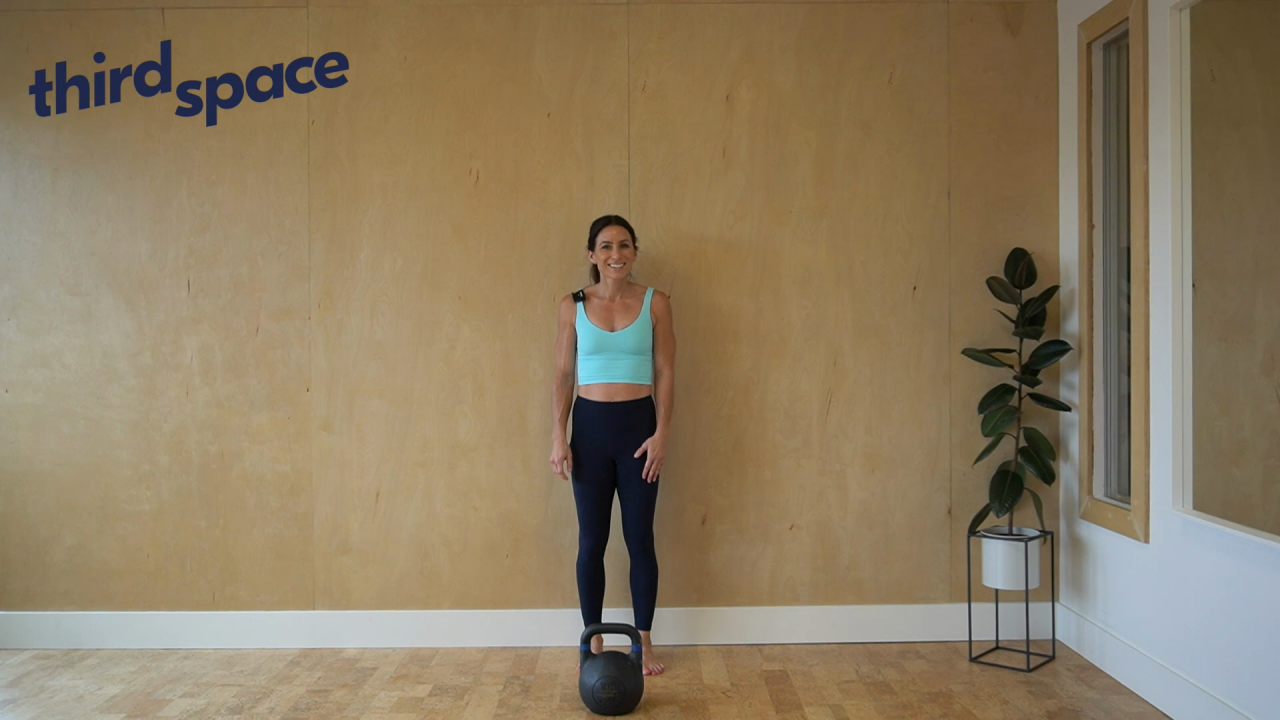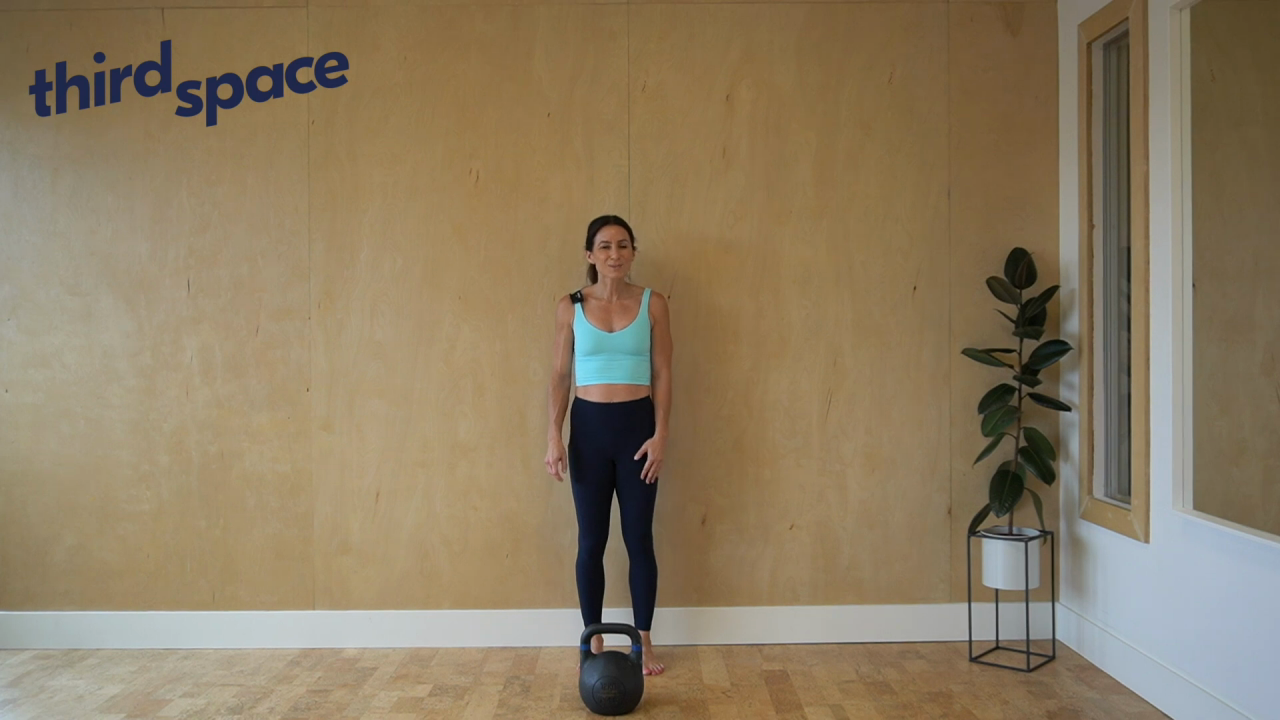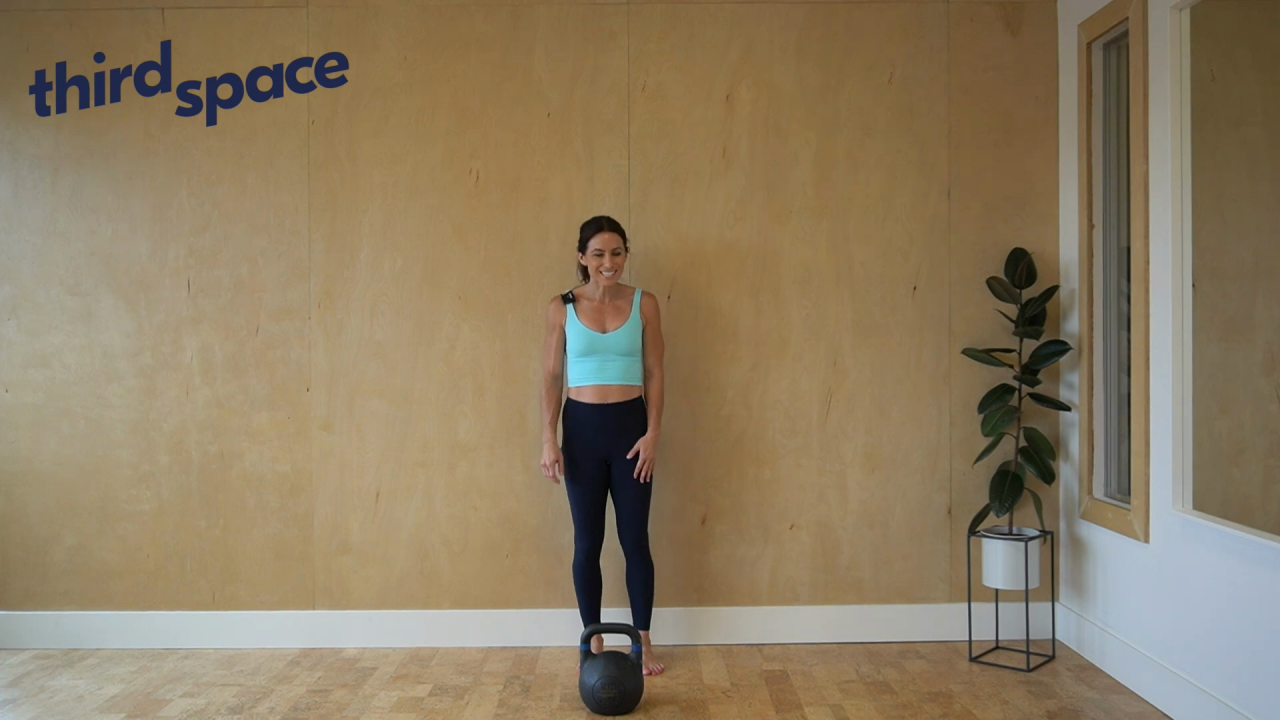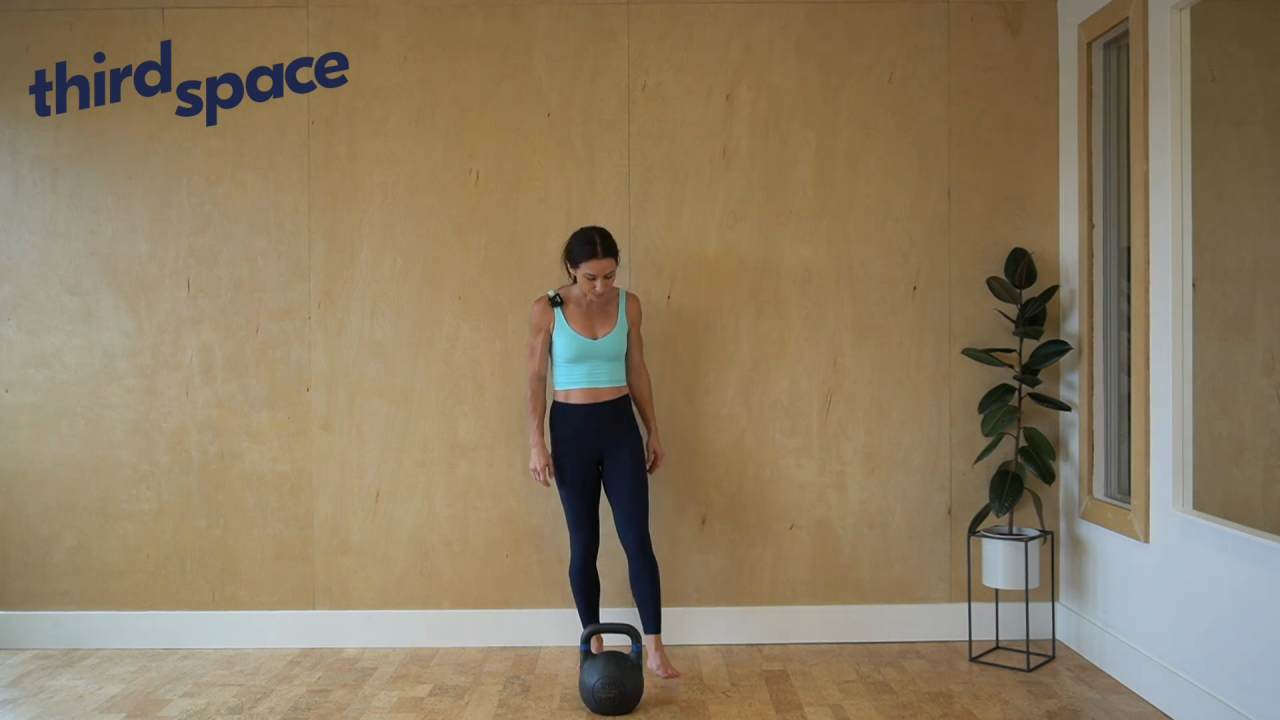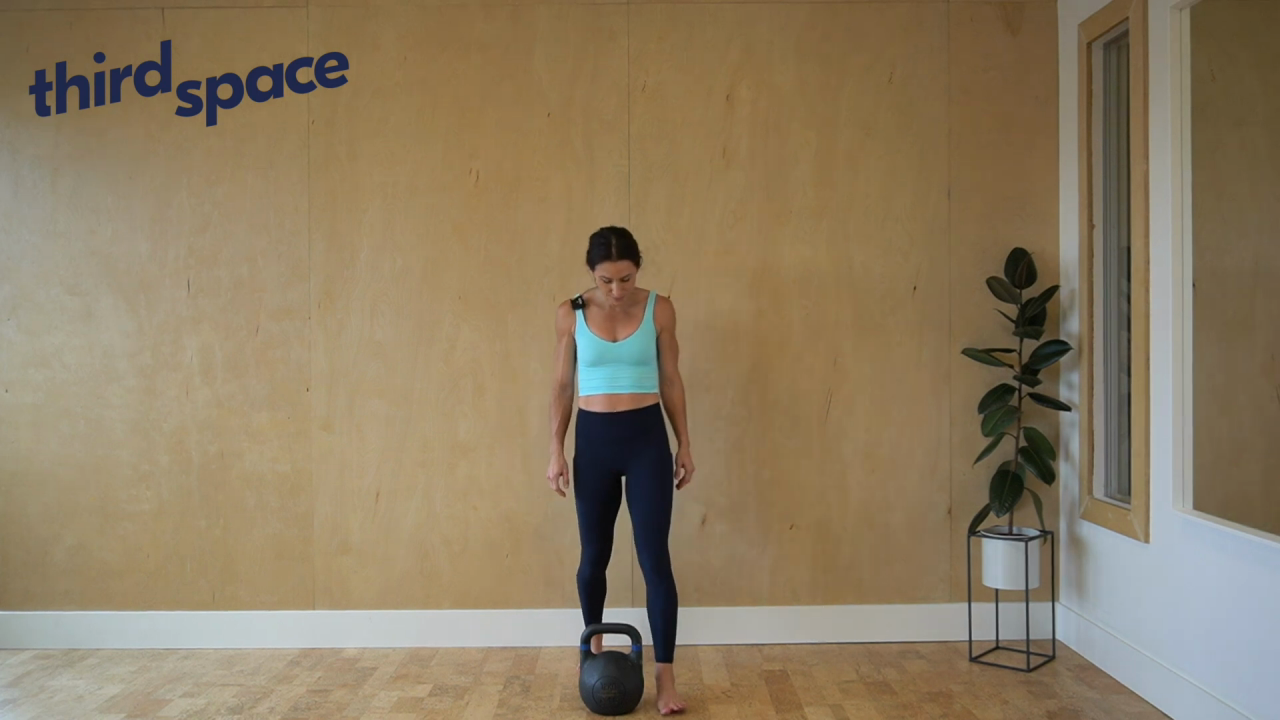
dt=0.7s
person 1, frame 1
left shoulder: (655, 303)
right shoulder: (573, 306)
left elbow: (664, 373)
right elbow: (564, 375)
left wrist: (661, 434)
right wrist: (558, 436)
left hip: (638, 426)
right hip: (590, 426)
left knee: (640, 538)
right knee: (592, 540)
left ankle: (644, 642)
right ankle: (594, 642)
person 1, frame 2
left shoulder: (653, 303)
right shoulder: (571, 306)
left elbow: (662, 374)
right elbow: (560, 375)
left wrist: (660, 434)
right wrist: (554, 436)
left hip: (636, 426)
right hip: (589, 427)
left knee: (639, 538)
right knee: (591, 540)
left ankle: (644, 641)
right ankle: (594, 641)
person 1, frame 3
left shoulder: (644, 303)
right shoulder: (561, 307)
left elbow: (654, 373)
right elbow: (552, 377)
left wrist: (652, 433)
right wrist: (549, 439)
left hip: (631, 426)
right hip: (582, 428)
left knee: (635, 540)
right knee: (587, 541)
left ankle: (643, 641)
right ankle: (594, 641)
person 1, frame 4
left shoulder: (629, 305)
right shoulder: (546, 309)
left elbow: (636, 371)
right elbow: (536, 379)
left wrist: (653, 431)
right wrist: (537, 443)
left hip: (620, 426)
right hip: (571, 428)
left knee: (637, 539)
right knee: (583, 543)
left ankle: (654, 646)
right ankle: (594, 642)
person 1, frame 5
left shoulder: (659, 309)
right shoulder: (571, 313)
left elbow: (671, 381)
right elbow: (562, 385)
left wrist: (684, 444)
right wrist: (556, 451)
left hip: (648, 437)
right hip: (594, 438)
left knee: (654, 557)
right knee: (594, 555)
left ankle: (664, 675)
right ankle: (595, 643)
